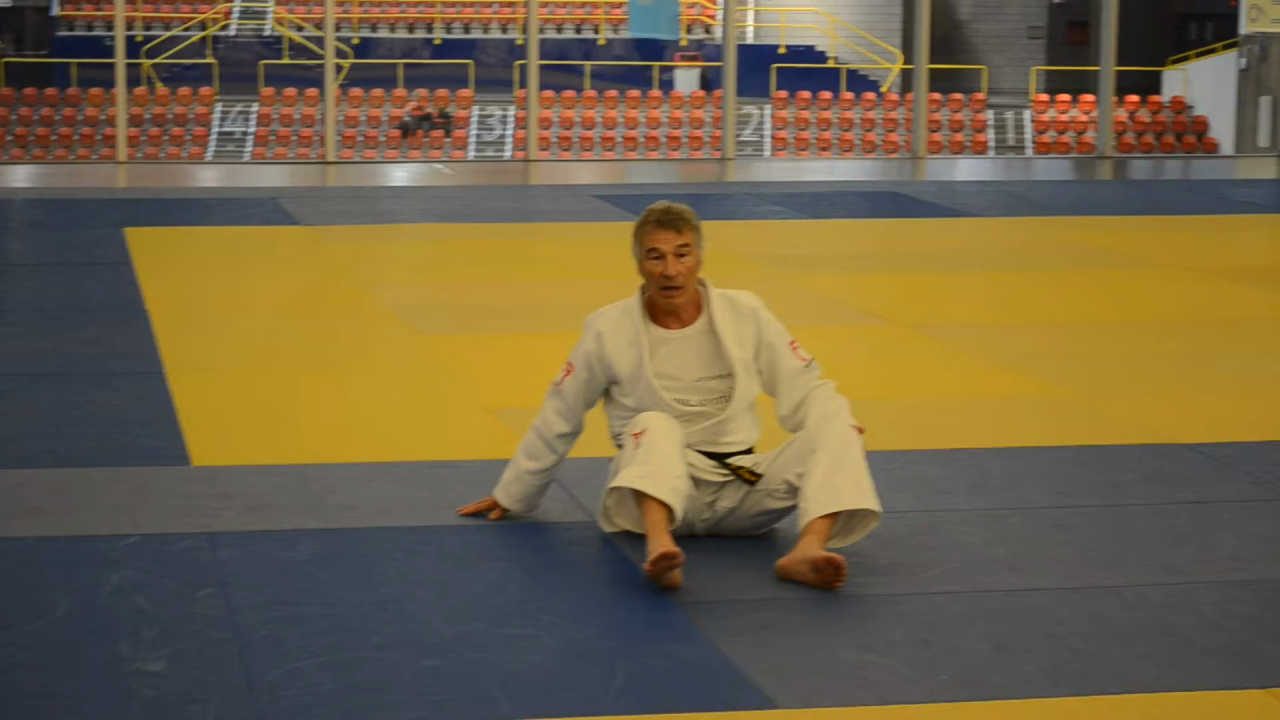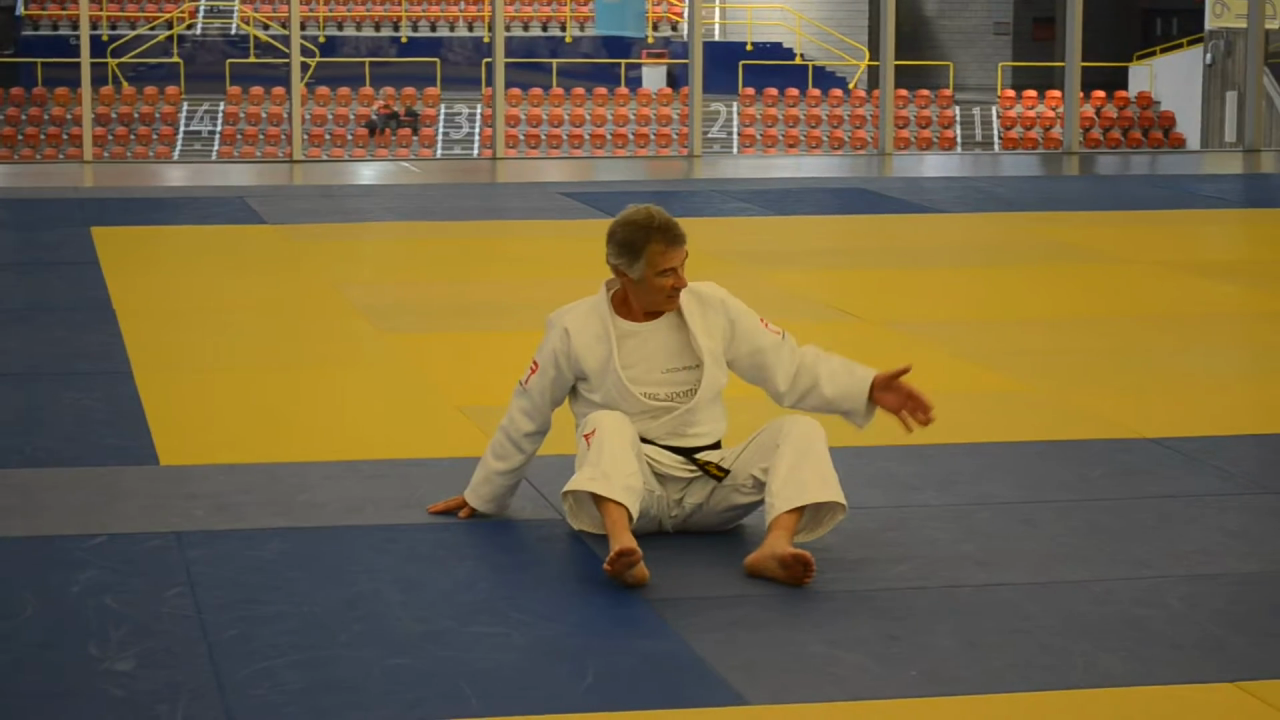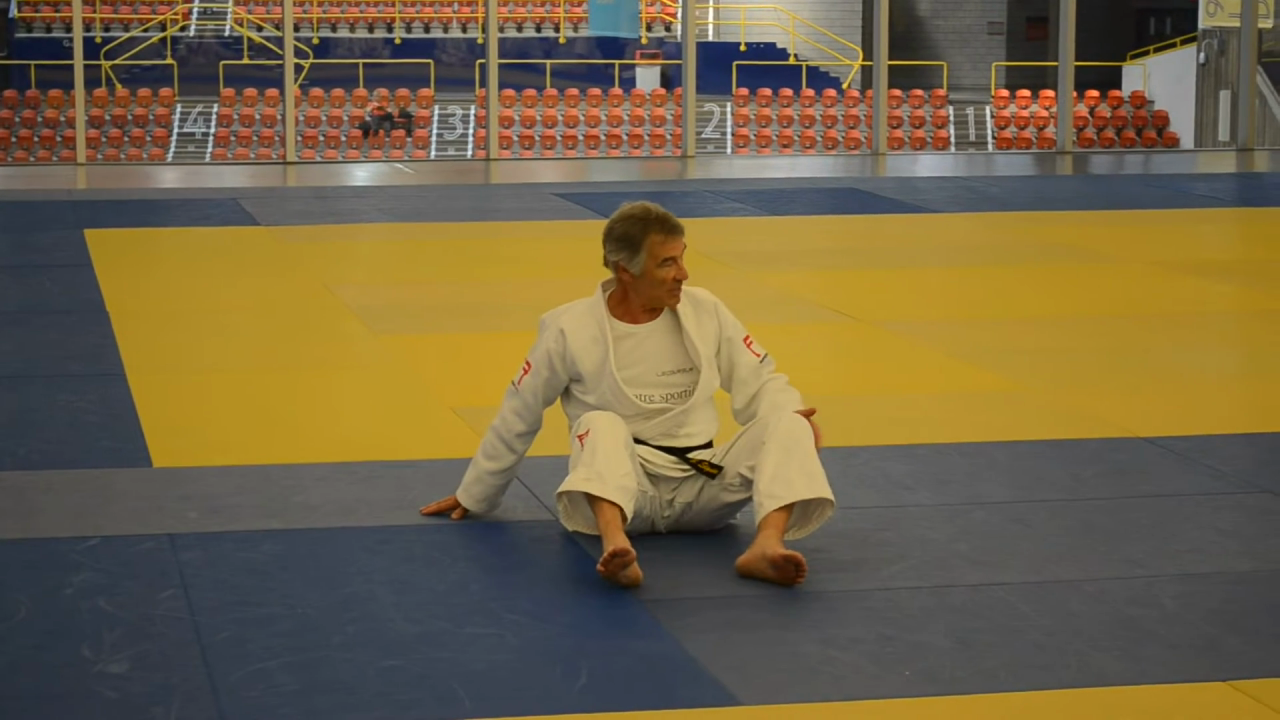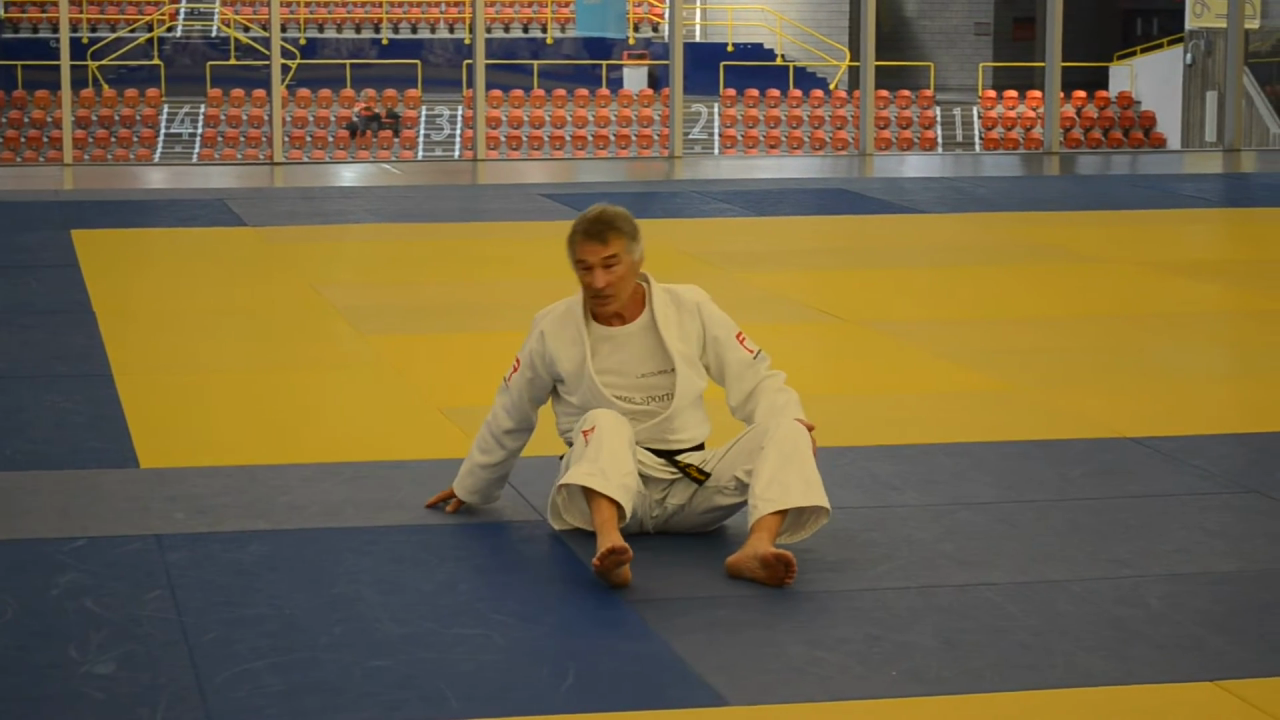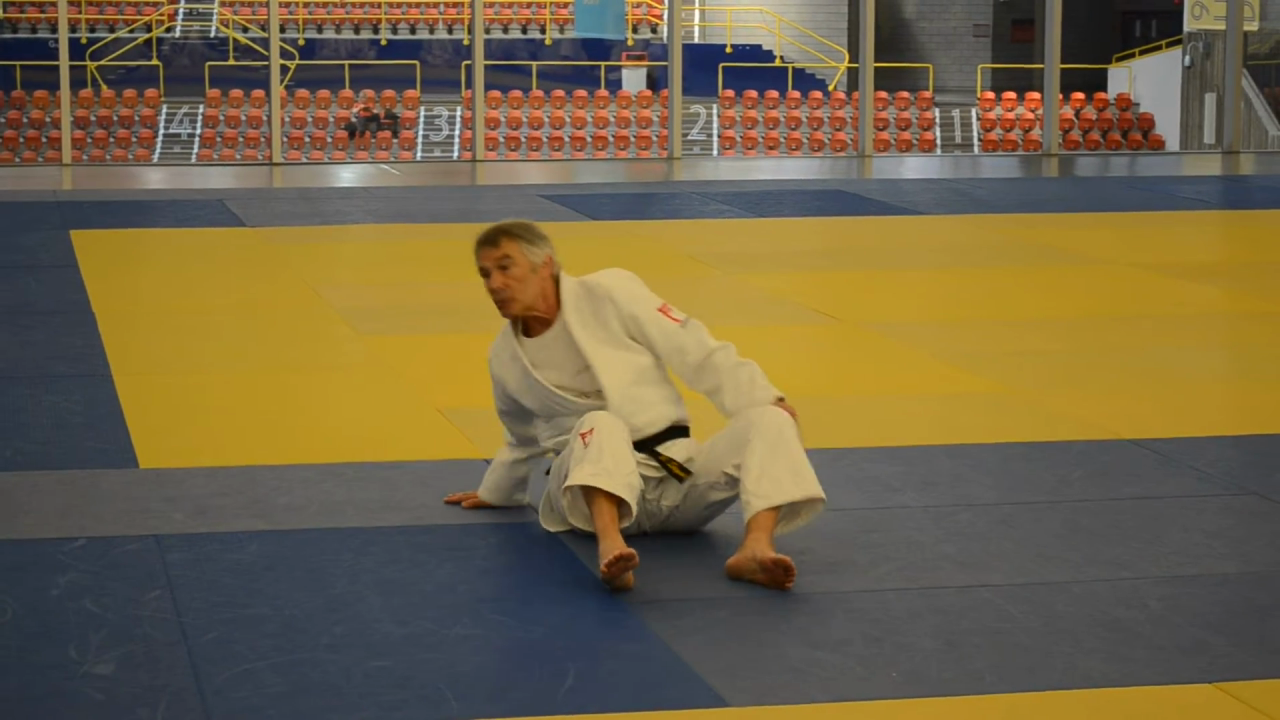
dt=0.4s
person 1, frame 1
left shoulder: (745, 313)
right shoulder: (608, 331)
left elbow: (804, 386)
right elbow: (558, 419)
left wrist: (843, 429)
right wrist: (511, 495)
left hip: (737, 488)
right hip: (654, 481)
left knee: (834, 437)
right knee: (655, 427)
left ankle: (806, 552)
right ankle: (659, 549)
person 1, frame 2
left shoulder: (712, 305)
right shoulder: (574, 328)
left elbow: (789, 365)
right elbow: (525, 416)
left wrist: (867, 388)
right wrist: (482, 495)
left hip: (705, 483)
right hip: (629, 482)
left knee: (800, 432)
right knee: (605, 426)
left ankle: (773, 549)
right ankle: (622, 547)
person 1, frame 3
left shoulder: (705, 310)
right shoulder: (569, 329)
left elbow: (759, 381)
right elbow: (516, 417)
left wrist: (792, 413)
right wrist: (471, 496)
left hip: (696, 483)
right hip: (619, 481)
left knee: (785, 429)
right knee: (600, 427)
left ankle: (765, 547)
right ankle: (615, 547)
person 1, frame 4
left shoulder: (690, 306)
right shoulder: (553, 330)
left elbow: (754, 376)
right elbow: (510, 416)
left wrist: (792, 421)
right wrist: (471, 487)
left hip: (686, 483)
right hip: (604, 480)
left knee: (784, 435)
right knee: (604, 424)
left ankle: (756, 549)
right ankle: (608, 546)
person 1, frame 5
left shoulder: (611, 292)
right shoulder: (505, 358)
left elbow: (700, 352)
left wrist: (769, 402)
right wrist: (493, 493)
left hip: (676, 476)
right hip: (595, 490)
left knee: (766, 426)
right knee: (599, 427)
left ankle: (753, 553)
right ankle: (611, 550)
